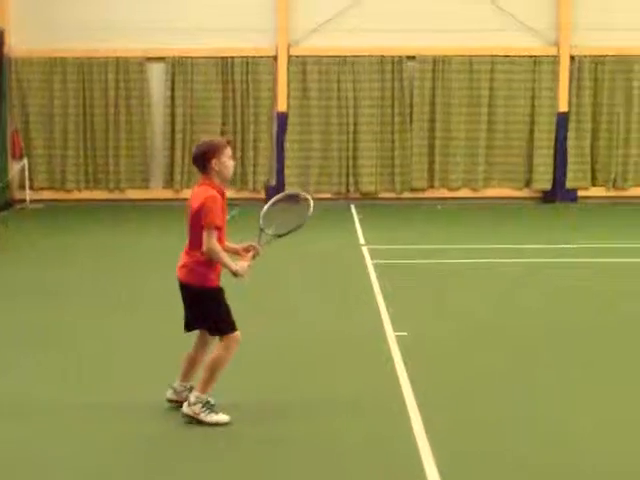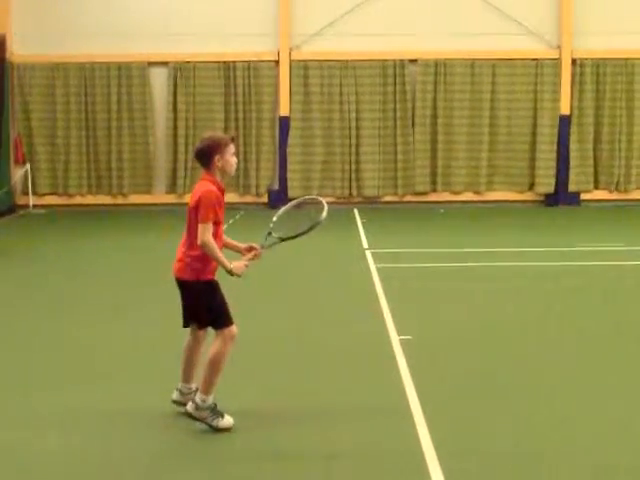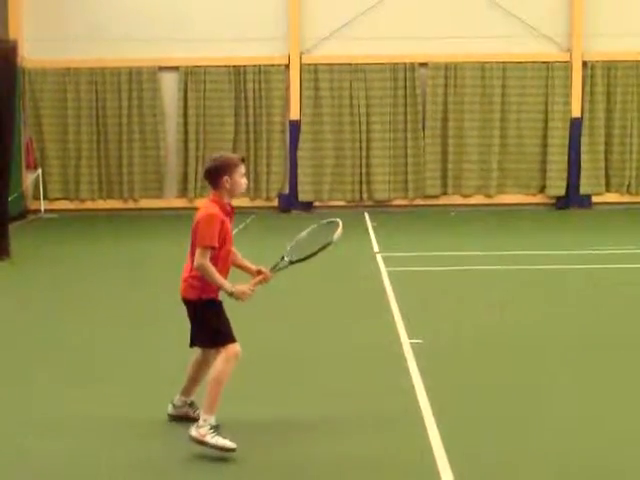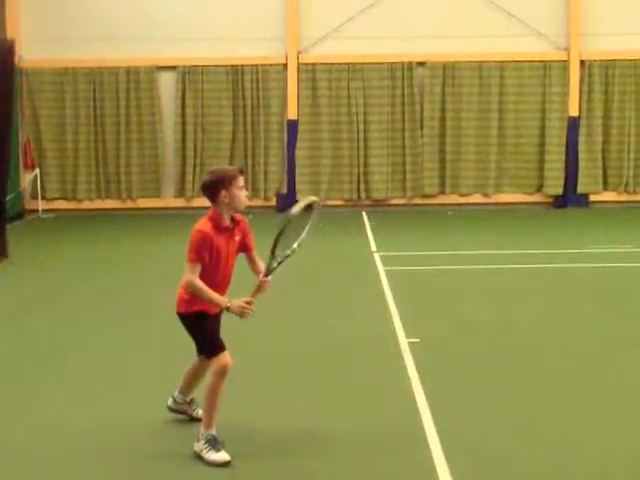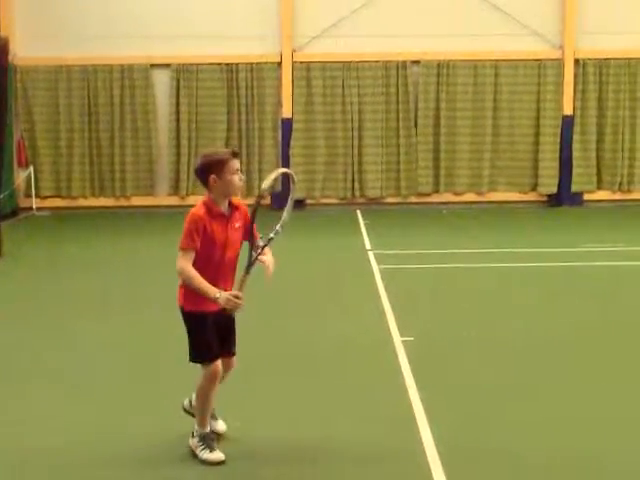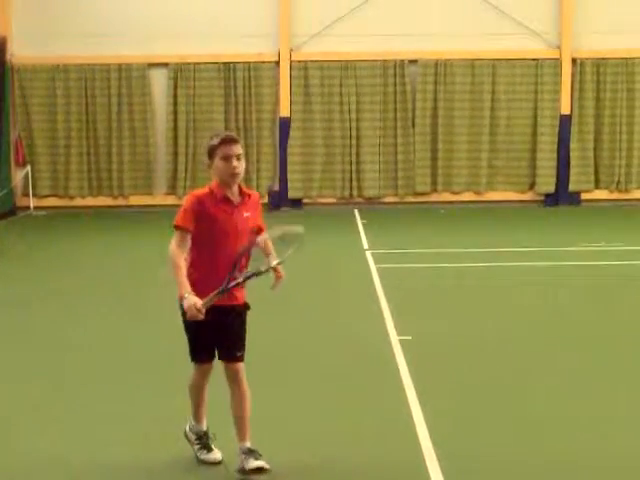
dt=0.7s
person 1, frame 1
left shoulder: (202, 193)
right shoulder: (211, 198)
right elbow: (209, 246)
left wrist: (236, 249)
right wrist: (234, 267)
left hip: (191, 275)
right hip: (202, 278)
left knee: (207, 334)
right knee: (230, 337)
left ankle: (180, 389)
right ankle: (196, 402)
person 1, frame 2
left shoulder: (207, 189)
right shoulder: (209, 193)
right elbow: (204, 240)
left wrist: (239, 248)
right wrist: (229, 266)
left hip: (189, 271)
right hip: (198, 273)
left knee: (198, 331)
right knee: (227, 332)
left ankle: (185, 391)
right ankle: (203, 403)
person 1, frame 3
left shoulder: (225, 211)
right shoulder: (211, 215)
left elbow: (228, 252)
right elbow: (200, 263)
left wrist: (253, 270)
right wrist: (232, 289)
left hip: (202, 292)
right hip: (201, 292)
left knee: (210, 351)
right knee: (230, 351)
left ankle: (181, 403)
right ankle: (205, 426)
person 1, frame 4
left shoulder: (239, 224)
right shoulder: (203, 232)
left elbow: (252, 256)
right elbow: (190, 280)
left wrist: (261, 276)
right wrist: (229, 304)
left hip: (212, 304)
right hip: (194, 306)
left knee: (208, 357)
right knee: (222, 363)
left ankle: (180, 399)
right ankle: (206, 438)
person 1, frame 5
left shoulder: (241, 211)
right shoulder: (198, 217)
left elbow: (259, 244)
right elbow: (183, 267)
left wrist: (267, 257)
right wrist: (216, 294)
left hip: (224, 302)
right hip: (197, 304)
left knee: (228, 362)
right knee: (213, 368)
left ankle: (196, 402)
right ankle: (200, 434)
person 1, frame 6
left shoulder: (252, 200)
right shoulder: (198, 201)
left elbow: (259, 232)
right elbow: (176, 249)
left wrist: (272, 259)
right wrist: (186, 294)
left hip: (234, 300)
right hip: (200, 302)
left knee: (236, 371)
right knee: (203, 368)
left ankle: (246, 449)
right ankle: (197, 429)
